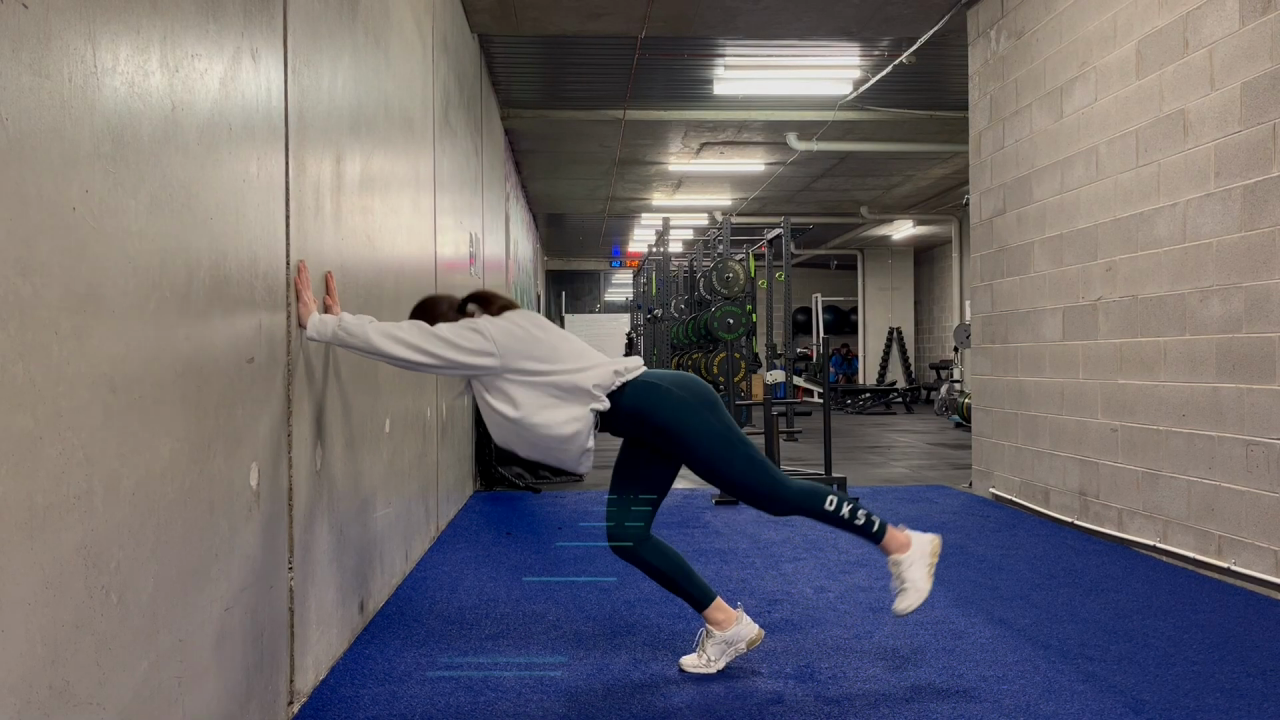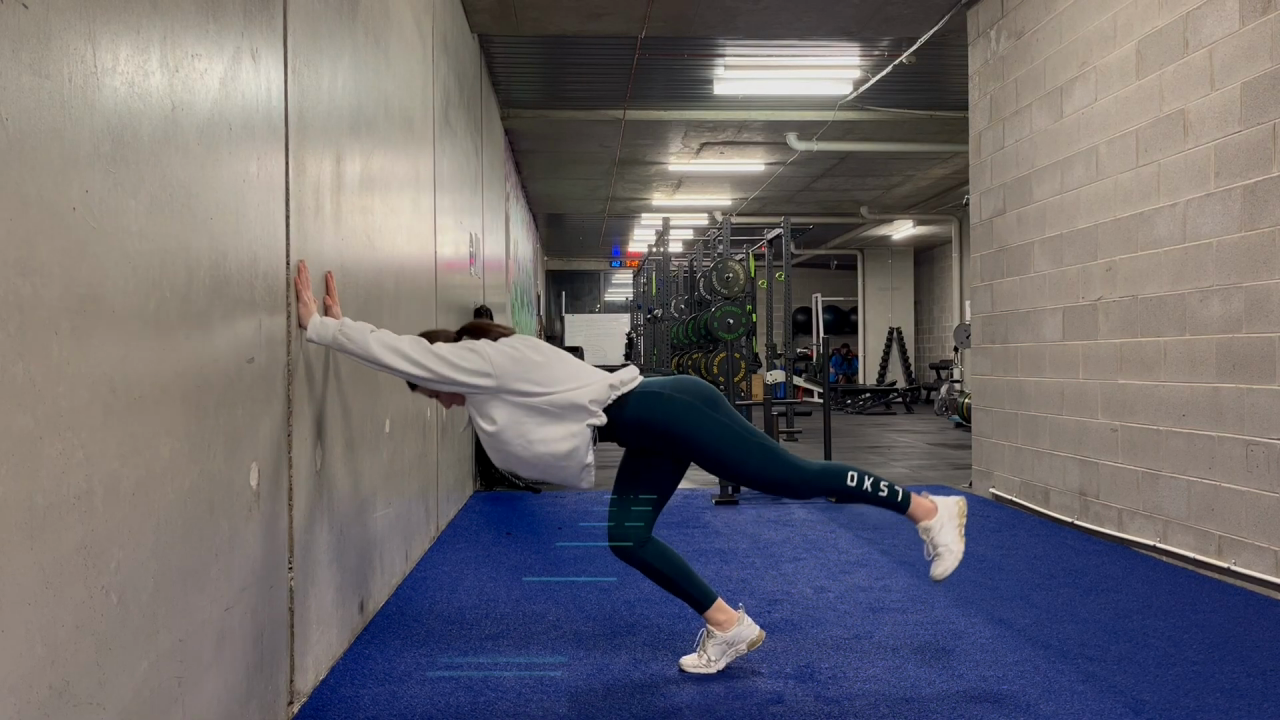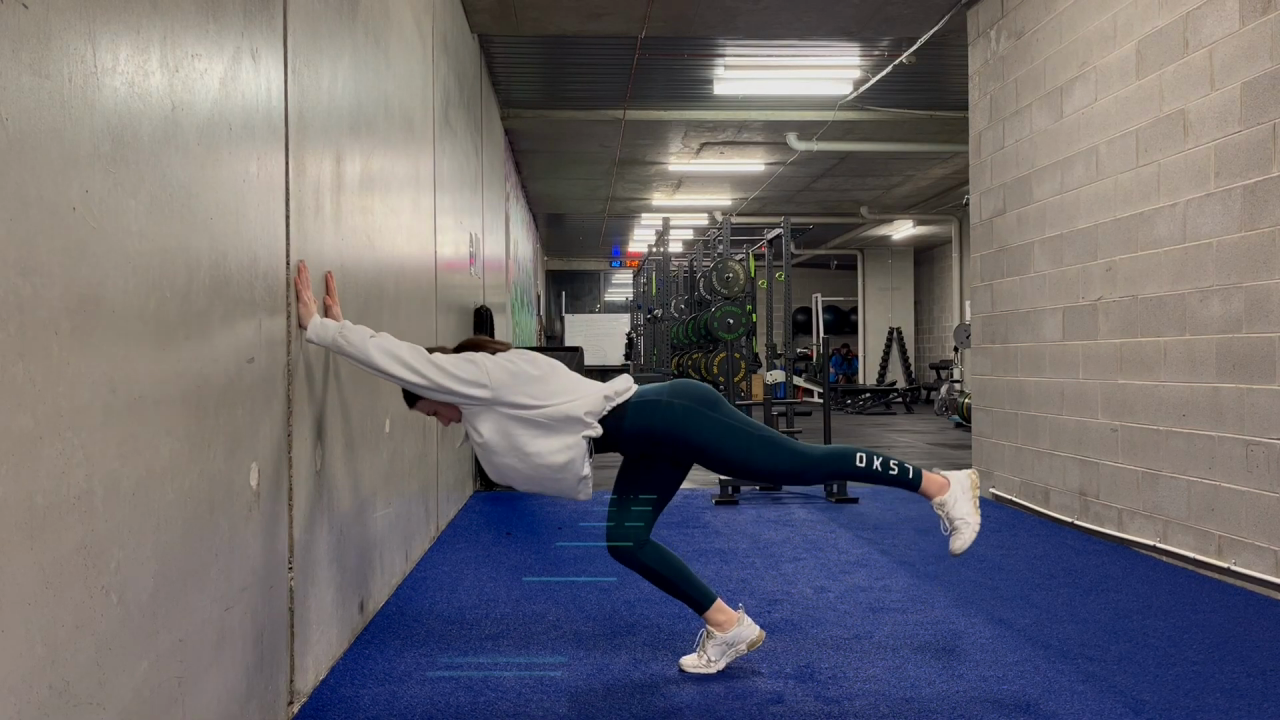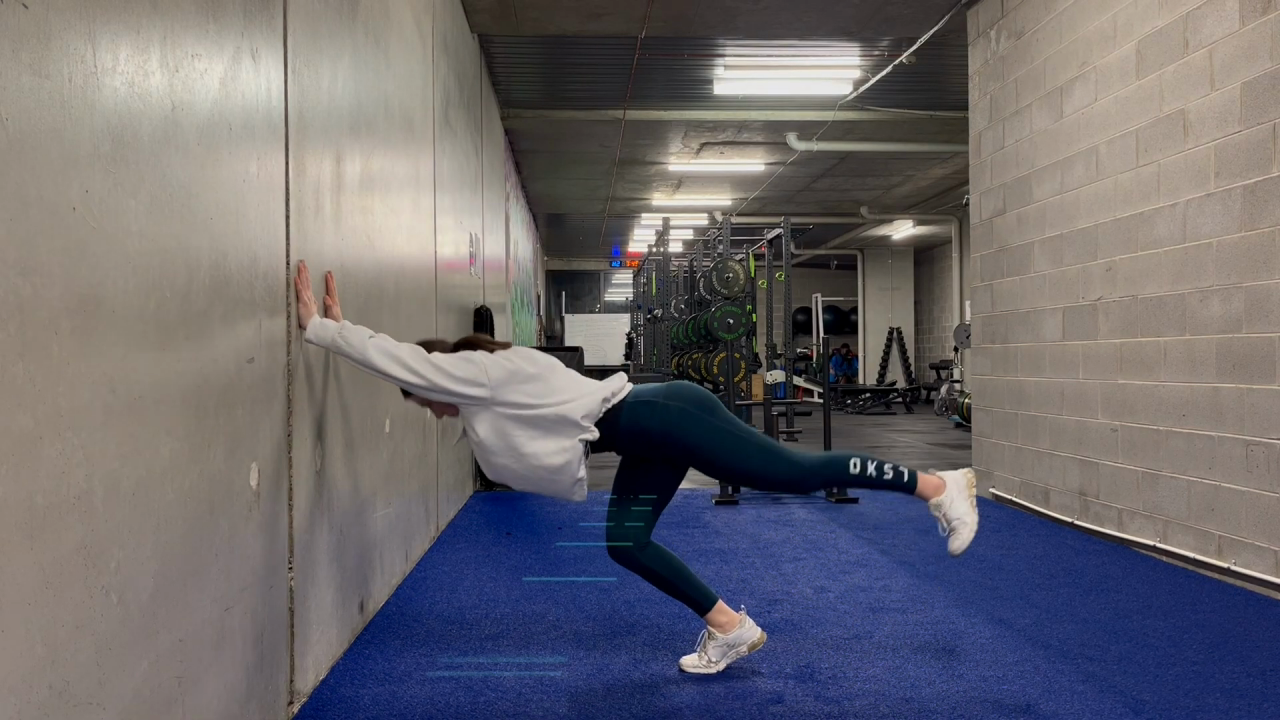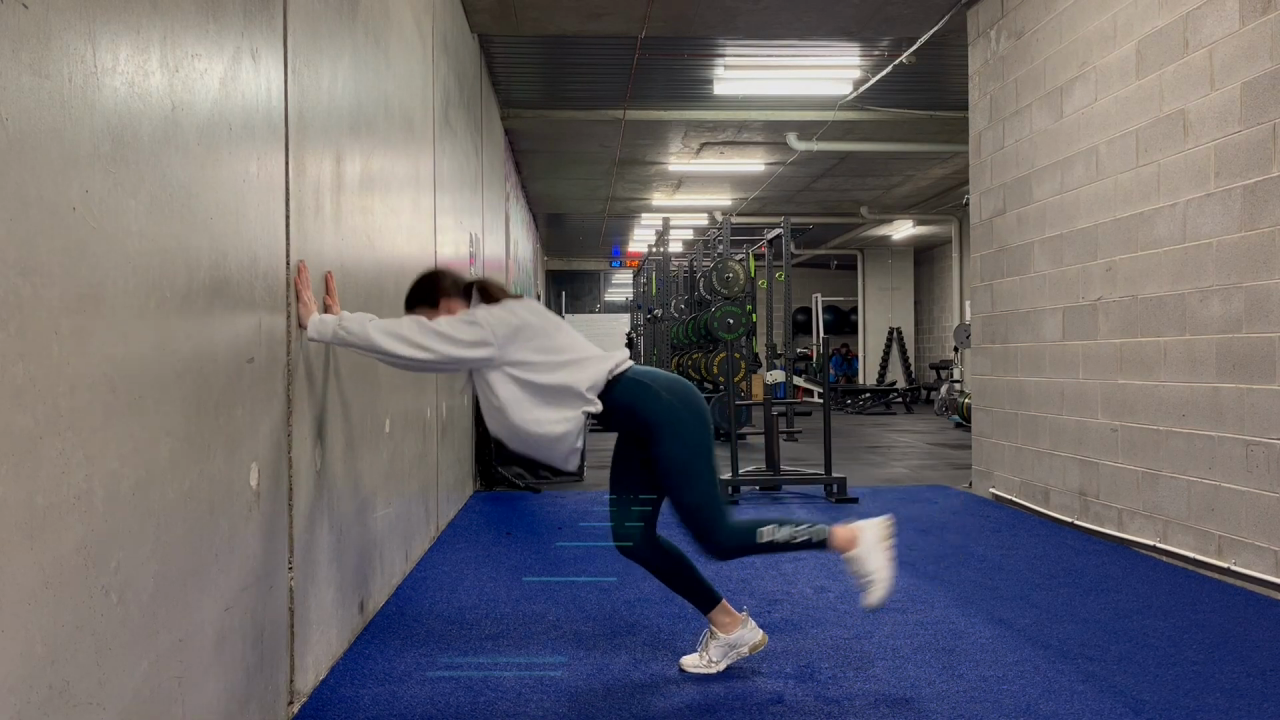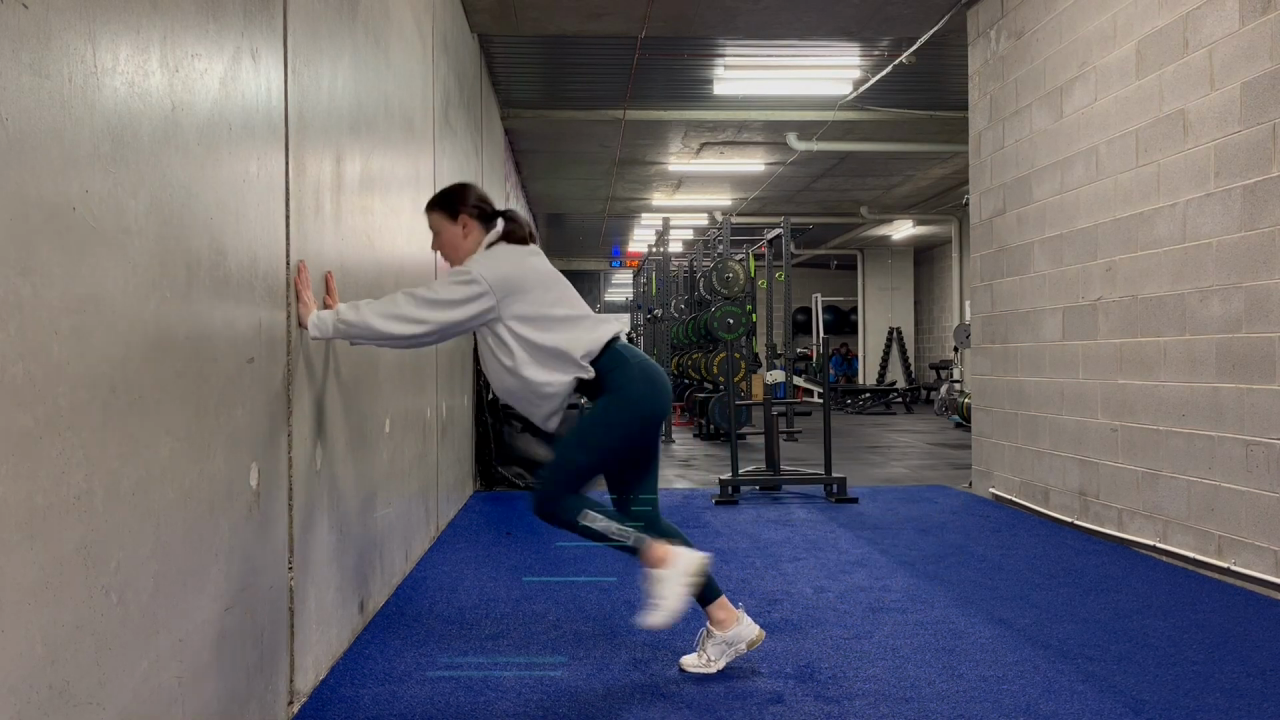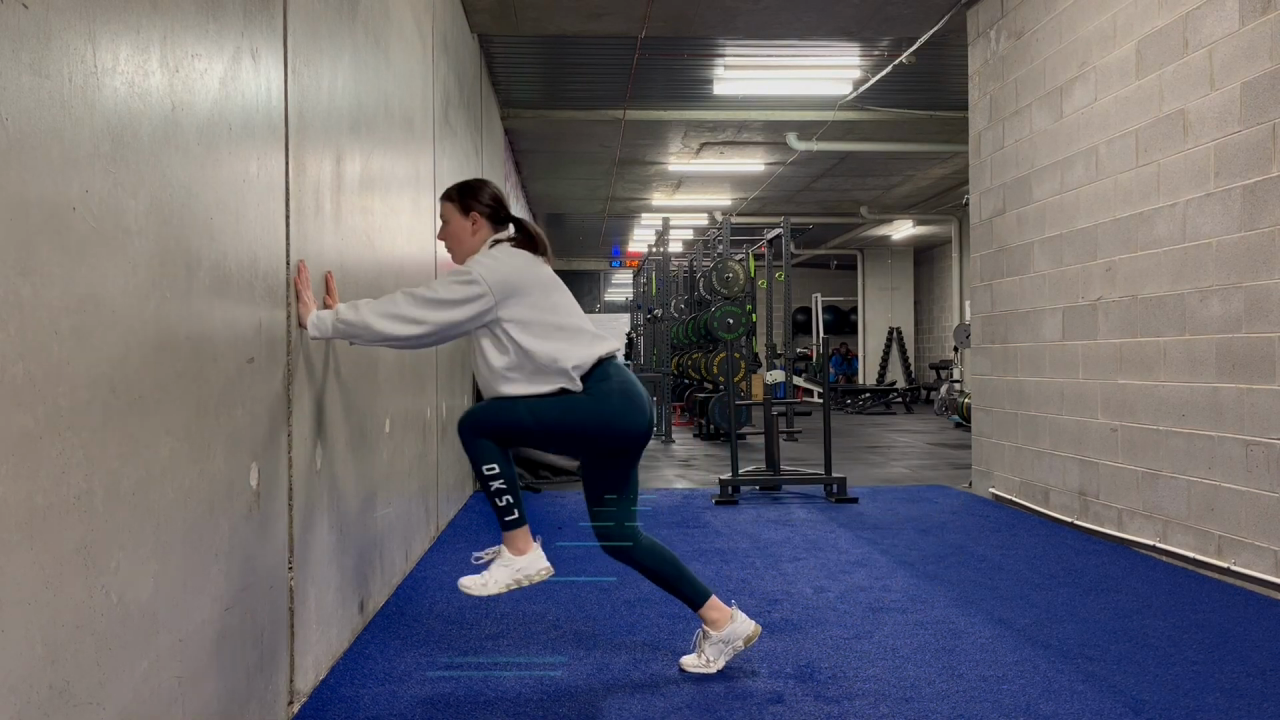
dt=0.2s
person 1, frame 1
left shoulder: (490, 336)
right shoulder: (494, 342)
left elbow: (407, 342)
right elbow: (409, 344)
left wrist: (319, 323)
right wrist: (338, 322)
left hip: (663, 406)
right hip: (649, 422)
left knee: (773, 494)
right knee: (626, 535)
left ankle: (903, 544)
right ankle: (727, 625)
person 1, frame 2
left shoulder: (486, 362)
right shoulder: (488, 368)
left elbow: (403, 350)
right elbow: (408, 355)
left wrist: (321, 325)
right wrist: (337, 326)
left hip: (667, 413)
right hip: (654, 430)
left knee: (792, 478)
right knee: (628, 536)
left ankle: (930, 509)
right ankle: (728, 625)
person 1, frame 3
left shoulder: (481, 375)
right shoulder: (487, 382)
left elbow: (405, 359)
right elbow: (406, 362)
left wrist: (319, 326)
right wrist: (338, 328)
left hip: (666, 420)
right hip: (656, 434)
left knee: (803, 465)
right knee: (625, 541)
left ankle: (943, 486)
right ankle: (727, 626)
person 1, frame 4
left shoulder: (482, 373)
right shoulder: (488, 375)
left elbow: (408, 360)
right elbow: (414, 363)
left wrist: (320, 327)
right wrist: (340, 327)
left hip: (667, 422)
right hip: (652, 436)
left knee: (797, 473)
right knee: (626, 542)
left ankle: (938, 488)
right ankle: (729, 627)
person 1, frame 5
left shoulder: (491, 324)
right shoulder: (497, 323)
left elbow: (414, 340)
right elbow: (419, 344)
left wrist: (320, 323)
right wrist: (336, 320)
left hip: (663, 413)
right hip: (643, 420)
left knee: (718, 535)
right knee: (631, 536)
left ankle: (851, 539)
right ankle: (731, 626)
person 1, frame 6
left shoulder: (492, 271)
right shoulder: (501, 265)
left elbow: (412, 315)
right elbow: (421, 318)
left wrist: (321, 321)
right wrist: (343, 318)
left hip: (630, 384)
right hip: (625, 388)
left knee: (553, 494)
right knee: (637, 517)
left ankle: (670, 559)
right ankle: (729, 623)
person 1, frame 7
left shoulder: (493, 272)
right shoulder: (503, 267)
left elbow: (412, 316)
right elbow: (425, 321)
left wrist: (322, 322)
right wrist: (347, 319)
left hip: (608, 403)
right hip: (613, 405)
left knee: (477, 425)
right knee: (617, 536)
left ankle: (521, 551)
right ankle: (724, 621)
